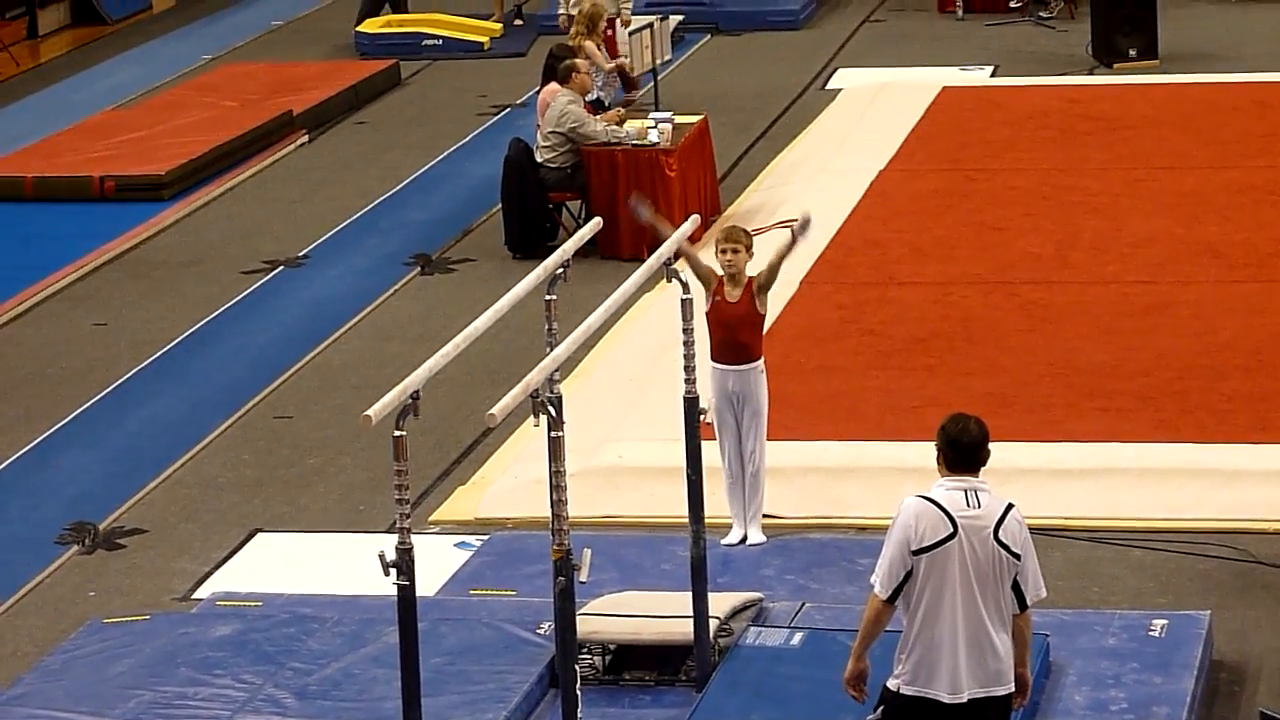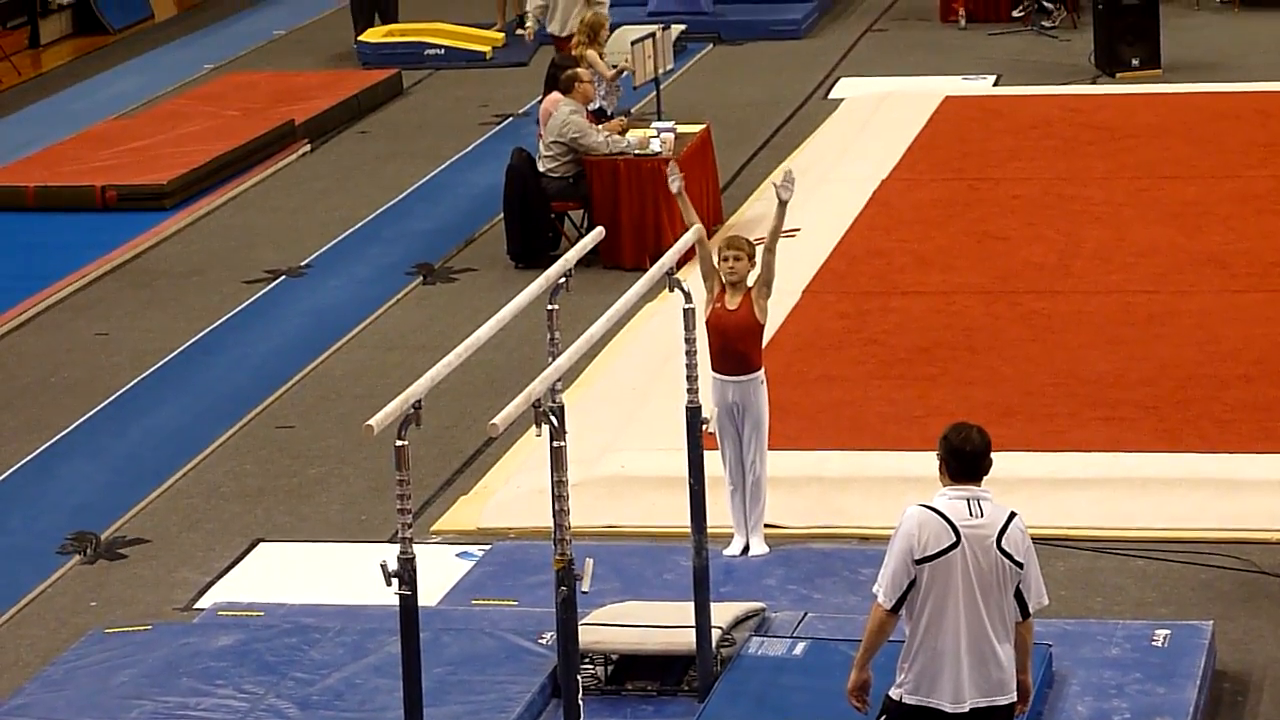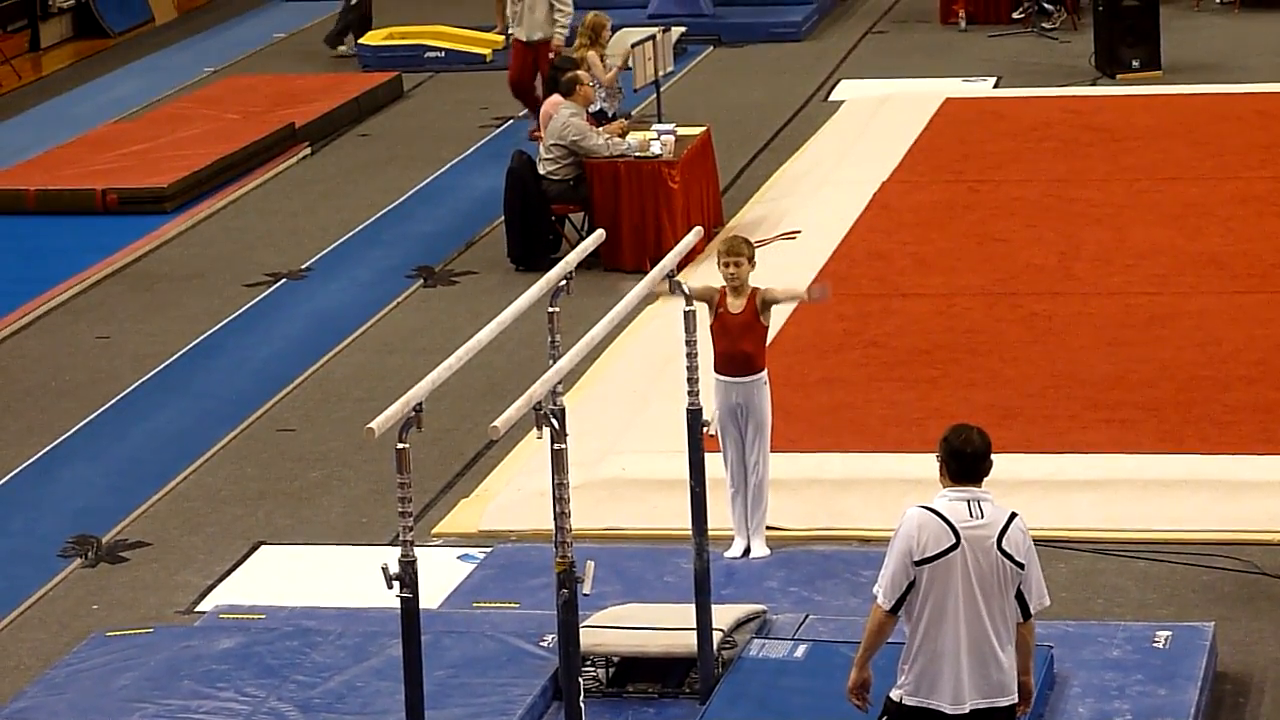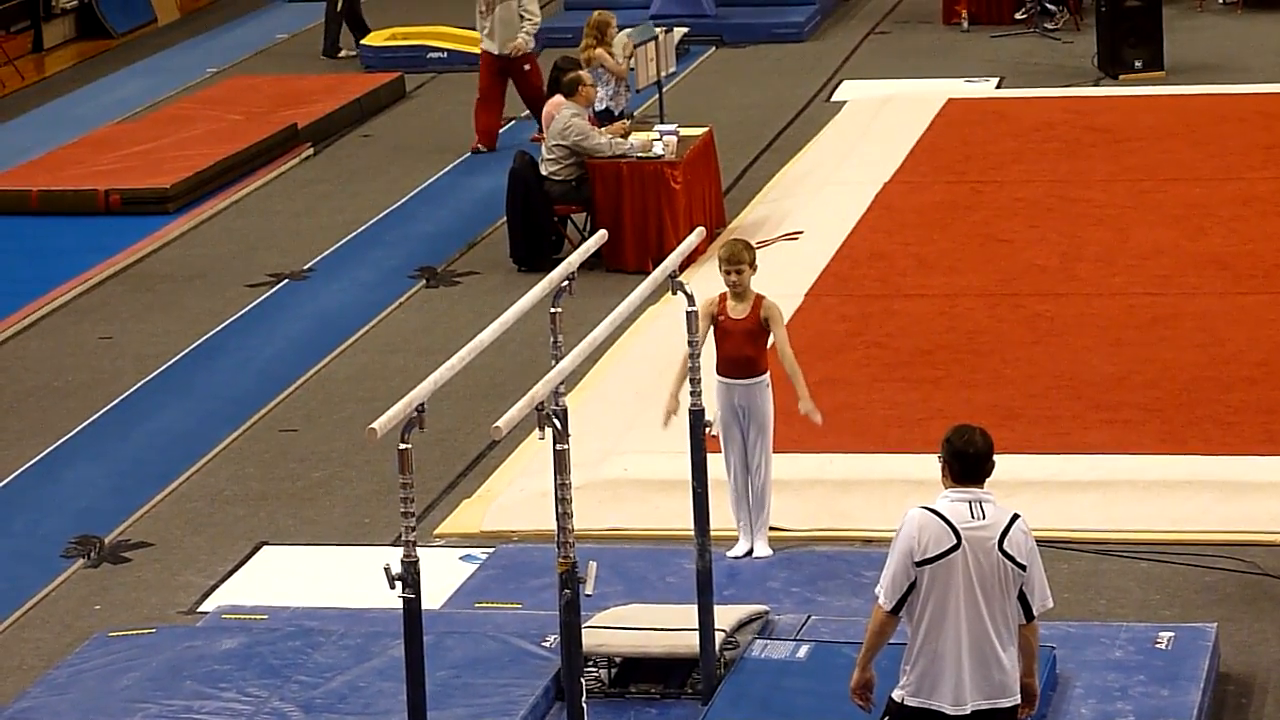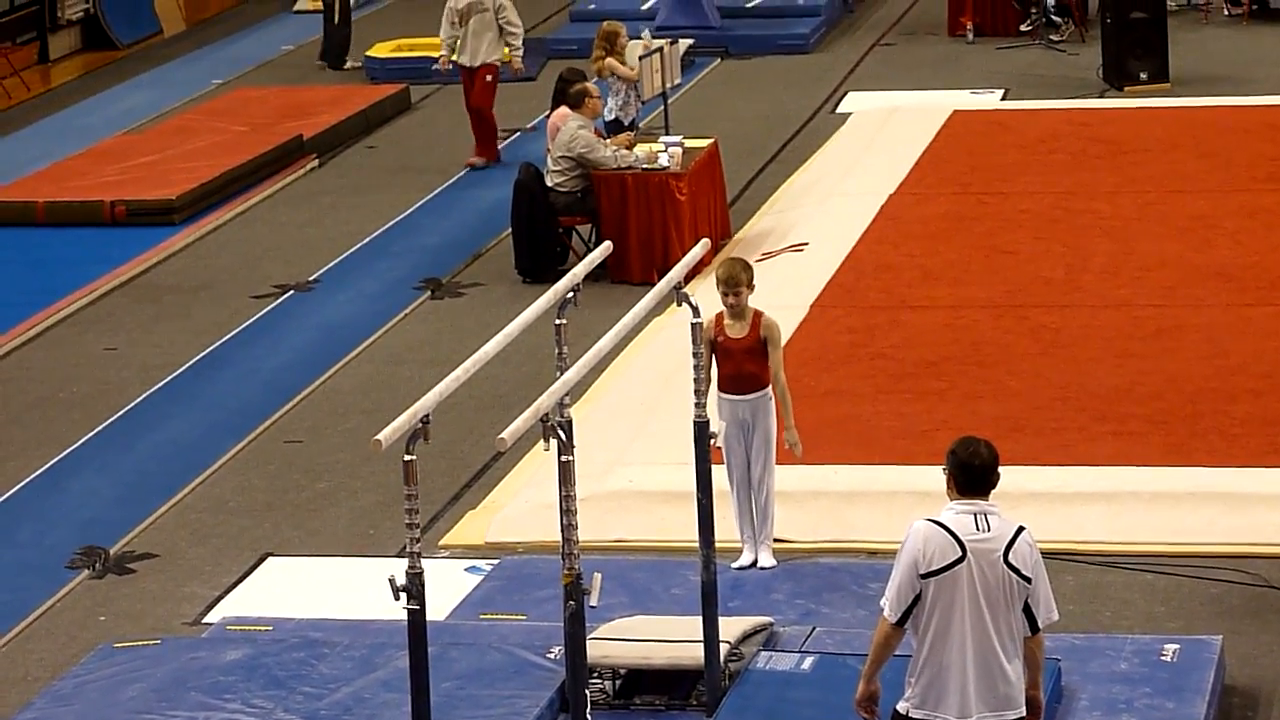
dt=0.3s
person 1, frame 1
left shoulder: (758, 288)
right shoulder: (711, 285)
left elbow: (775, 261)
right elbow: (685, 250)
left wrist: (793, 240)
right wrist: (653, 221)
left hip: (751, 376)
right hip: (719, 376)
left knee: (753, 451)
right knee: (729, 453)
left ankle: (754, 523)
right ankle: (737, 521)
person 1, frame 2
left shoulder: (758, 296)
right shoulder: (713, 291)
left elbow: (770, 247)
right elbow: (700, 240)
left wrist: (782, 205)
right wrist: (680, 194)
left hip: (751, 387)
right hip: (721, 387)
left knee: (754, 464)
right knee: (731, 465)
left ankle: (756, 534)
right ankle: (739, 533)
person 1, frame 3
left shoulder: (761, 297)
right shoulder: (714, 296)
left elbow: (785, 295)
right elbow: (686, 290)
left wrist: (808, 292)
left hip: (754, 387)
right hip: (724, 388)
left knee: (757, 466)
right knee: (734, 466)
left ankle: (757, 534)
right ankle: (741, 535)
person 1, frame 4
left shoulder: (765, 308)
right shoulder: (713, 306)
left elbow: (785, 352)
left wrist: (804, 396)
right wrist: (674, 392)
left hip: (756, 389)
right hip: (726, 389)
left knee: (759, 465)
right knee: (735, 466)
left ankle: (760, 535)
right ankle: (743, 535)
person 1, frame 5
left shoulder: (766, 326)
right shoulder: (711, 327)
left elbow: (778, 377)
right elbow: (703, 377)
left wrist: (789, 426)
left hip: (759, 404)
right hip: (728, 406)
left knee: (761, 479)
right knee: (738, 480)
left ankle: (764, 545)
right ankle: (749, 545)
person 2, frame 1
left shoulder: (915, 512)
right shoulder: (1010, 518)
left elbow: (884, 599)
right elbow: (1021, 607)
left wrist: (857, 656)
right wrist: (1021, 666)
left hip: (922, 680)
right hip: (991, 681)
person 2, frame 2
left shoulder: (918, 521)
right shoulder: (1012, 527)
left elbow: (888, 608)
right elbow: (1023, 616)
left wrist: (860, 667)
right wrist: (1022, 673)
left hip: (924, 690)
right hip: (993, 690)
person 2, frame 3
left shoulder: (918, 522)
right shoulder: (1013, 527)
left elbow: (886, 609)
right elbow: (1025, 615)
left wrist: (861, 665)
right wrist: (1025, 674)
left hip: (925, 691)
right hip: (994, 692)
person 2, frame 4
left shoulder: (919, 523)
right shoulder: (1016, 529)
left elbow: (888, 609)
right elbow: (1028, 618)
left wrist: (863, 666)
right wrist: (1029, 675)
left hip: (927, 691)
right hip: (997, 692)
person 2, frame 5
left shoulder: (924, 535)
right shoulder: (1021, 542)
left elbow: (894, 621)
right elbow: (1033, 629)
left wrist: (868, 678)
right wrist: (1034, 687)
